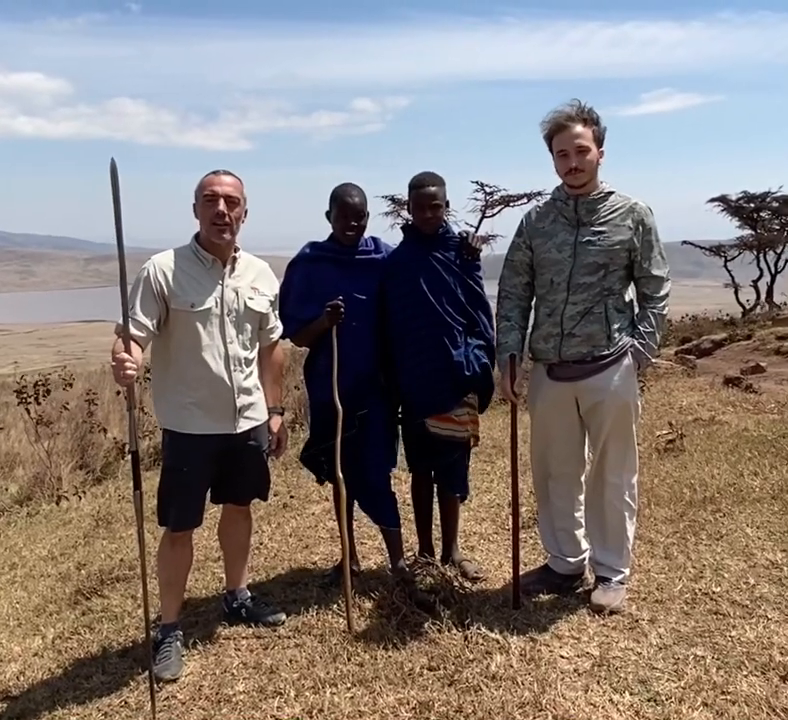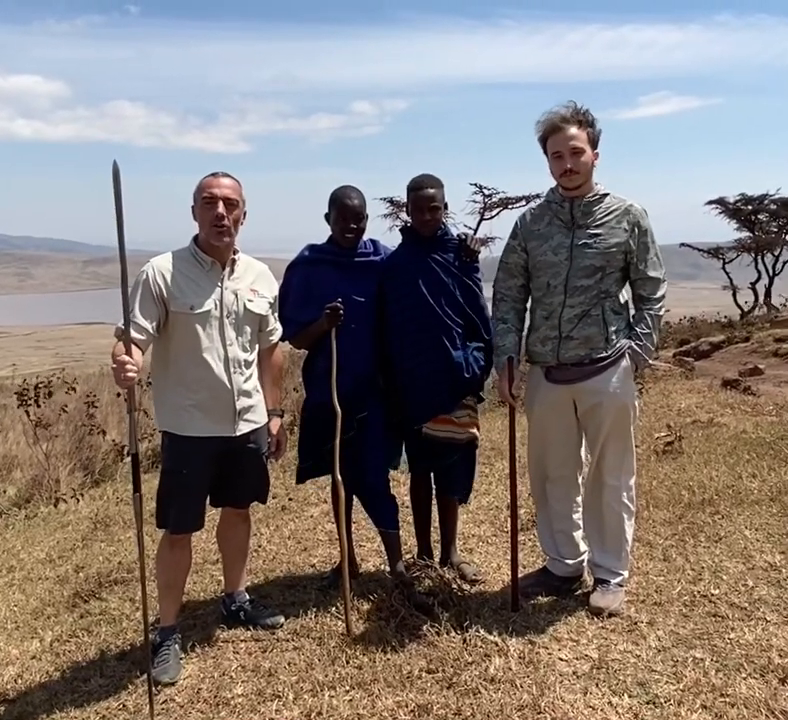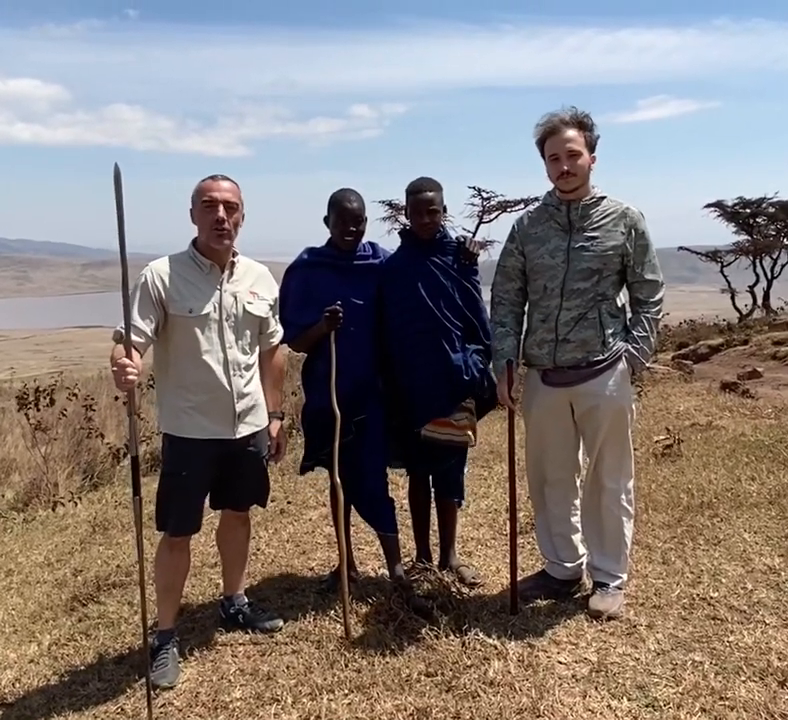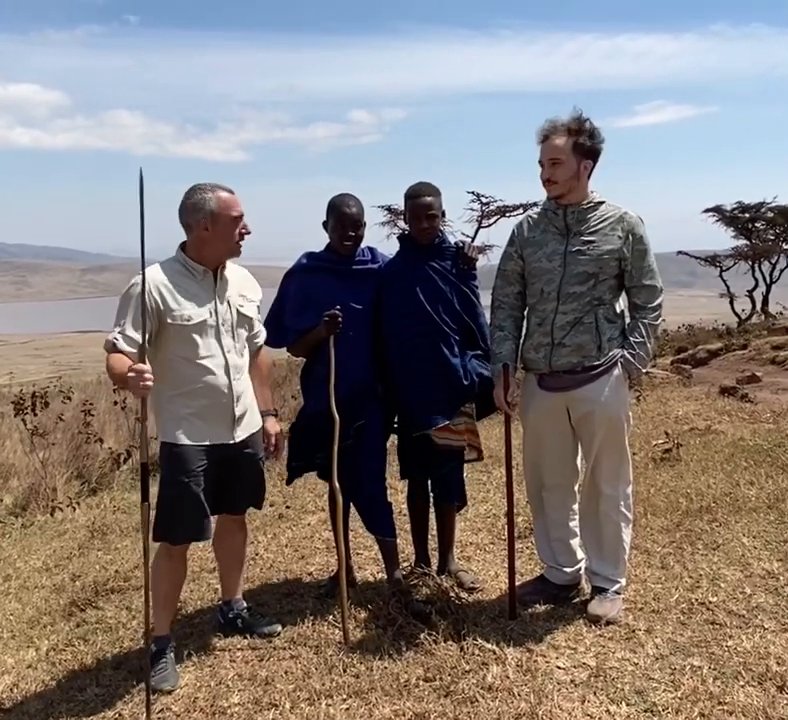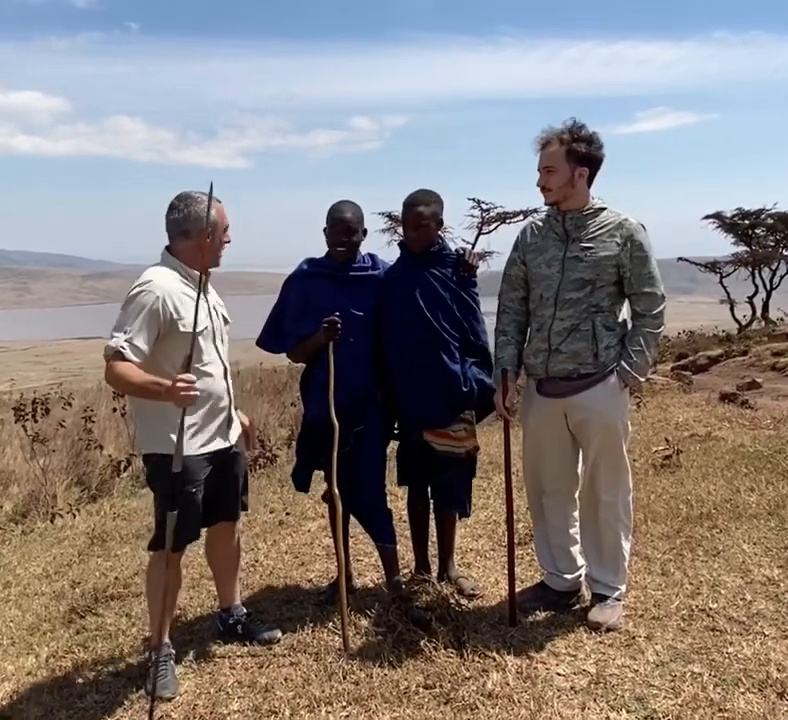
dt=0.3s
person 1, frame 1
left shoulder: (632, 215)
right shoulder: (535, 220)
left elbow: (655, 292)
right elbow: (513, 294)
left wrist: (639, 352)
right wrist: (507, 358)
left hip: (609, 370)
right hip: (548, 371)
left knee: (612, 476)
right knee: (553, 475)
left ankle: (611, 573)
right ankle: (565, 564)
person 1, frame 2
left shoulder: (627, 217)
right shoulder: (530, 223)
left elbow: (652, 293)
right elbow: (508, 296)
left wrist: (637, 354)
right wrist: (505, 361)
left hip: (607, 371)
right hip: (546, 374)
left knee: (611, 478)
right knee: (551, 478)
left ankle: (610, 574)
right ankle: (563, 565)
person 1, frame 3
left shoulder: (624, 220)
right shoulder: (526, 226)
left elbow: (649, 296)
right elbow: (506, 300)
left wrist: (634, 357)
right wrist: (504, 365)
left hip: (604, 374)
right hip: (542, 376)
left knee: (609, 481)
right knee: (549, 481)
left ankle: (609, 577)
right ankle: (563, 569)
person 1, frame 4
left shoulder: (622, 225)
right shoulder: (527, 230)
left elbow: (648, 302)
right elbow: (506, 303)
left wrist: (631, 364)
right wrist: (502, 369)
left hip: (600, 380)
right hip: (540, 381)
left knee: (607, 486)
right knee: (547, 485)
left ankle: (608, 582)
right ankle: (561, 573)
person 1, frame 5
left shoulder: (623, 232)
right shoulder: (531, 235)
left elbow: (650, 310)
right elbow: (511, 309)
left wrist: (629, 372)
right wrist: (505, 373)
left hip: (599, 387)
right hip: (541, 387)
left knee: (606, 492)
right knee: (548, 491)
left ankle: (608, 589)
right ankle: (561, 580)
person 2, frame 1
left shoulder: (260, 273)
right shoulder: (162, 270)
right elbow: (133, 336)
left wrist: (275, 411)
right wrist: (124, 362)
left hip: (248, 420)
right hip: (190, 425)
left knee: (239, 508)
right knee: (179, 528)
left ankle: (237, 597)
right ankle: (169, 630)
person 2, frame 2
left shoulder: (259, 275)
right shoulder: (161, 273)
right elbow: (131, 339)
left wrist: (273, 412)
right wrist: (125, 364)
left hip: (247, 423)
right hip: (188, 427)
left knee: (238, 510)
right knee: (178, 529)
left ankle: (235, 599)
right ankle: (167, 633)
person 2, frame 3
left shoulder: (260, 277)
right shoulder: (161, 276)
right elbow: (128, 341)
left wrist: (275, 415)
right wrist: (123, 366)
left hip: (248, 426)
right hip: (189, 430)
left knee: (237, 513)
right knee: (177, 533)
left ankle: (234, 603)
right ankle: (165, 636)
person 2, frame 4
left shoulder: (243, 281)
right shoulder: (154, 284)
right elbow: (117, 351)
left wrist: (268, 413)
right wrist: (128, 375)
left hip: (242, 430)
right hip: (187, 437)
left knee: (234, 518)
right knee: (176, 540)
left ankle: (232, 608)
right ankle: (160, 642)
person 2, frame 5
left shoulder: (203, 286)
right shoulder: (155, 289)
right elbow: (116, 367)
left wrist: (237, 414)
right wrist: (165, 389)
left hip: (222, 435)
right hip: (177, 446)
left knee: (225, 525)
right knee: (170, 545)
left ankle: (232, 614)
right ankle: (159, 648)
person 3, frame 1
left shoulder: (461, 252)
right shoulder: (398, 260)
left elbow: (479, 311)
right elbow: (391, 325)
left wrist: (479, 361)
right wrist: (395, 382)
left hip: (457, 377)
right hip: (416, 381)
left knee: (453, 468)
right knee: (422, 467)
left ankle: (452, 549)
right ankle: (425, 550)
person 3, frame 2
left shoulder: (459, 254)
right shoulder: (395, 262)
left elbow: (477, 314)
right elbow: (389, 327)
left wrist: (478, 362)
right wrist: (392, 384)
left hip: (455, 380)
right hip: (414, 384)
left knee: (453, 469)
right knee: (421, 469)
left ankle: (450, 551)
right ankle: (424, 552)
person 3, frame 3
left shoulder: (459, 258)
right shoulder: (394, 265)
left elbow: (477, 317)
right elbow: (388, 330)
left wrist: (476, 368)
right wrist: (392, 387)
left hip: (454, 383)
right hip: (413, 387)
left knee: (449, 473)
right knee: (419, 472)
left ankle: (449, 554)
right ankle: (423, 555)
person 3, frame 4
left shoulder: (457, 262)
right shoulder: (394, 270)
left elbow: (475, 321)
right elbow: (387, 333)
left wrist: (476, 373)
right wrist: (390, 390)
left hip: (453, 388)
right hip: (413, 391)
left knee: (449, 477)
right knee: (418, 477)
left ankle: (447, 559)
right ankle: (421, 560)
person 3, frame 5
left shoulder: (457, 270)
right shoulder: (394, 276)
left elbow: (474, 331)
right elbow: (388, 340)
left wrist: (475, 381)
right wrist: (390, 396)
left hip: (452, 395)
right hip: (413, 398)
left knee: (450, 484)
right knee: (418, 484)
left ankle: (448, 565)
right ankle: (421, 566)
person 4, frame 1
left shoulder: (386, 258)
right shoulder: (308, 263)
right elbow: (296, 336)
right wrist: (323, 322)
left hip: (375, 385)
right hip: (329, 386)
left knee: (374, 473)
right knee: (340, 472)
left ankle: (398, 559)
right ankle: (349, 555)
person 4, frame 2
left shoulder: (384, 260)
right shoulder: (307, 266)
right elbow: (295, 339)
right wrist: (322, 324)
left hip: (374, 388)
right hip: (328, 388)
left knee: (373, 476)
right knee: (341, 474)
left ankle: (396, 562)
right ankle: (347, 558)
person 4, frame 3
left shoulder: (382, 263)
right shoulder: (305, 269)
right elbow: (295, 342)
right wrist: (321, 326)
left hip: (372, 391)
right hip: (327, 392)
left knee: (371, 480)
right knee: (340, 477)
left ankle: (395, 565)
right ankle: (346, 562)
person 4, frame 4
left shoulder: (381, 268)
right shoulder: (305, 273)
right elbow: (294, 347)
right wrist: (320, 331)
left hip: (371, 395)
right hip: (325, 396)
left knee: (370, 484)
right knee: (338, 482)
left ankle: (394, 569)
right ankle: (345, 567)
person 4, frame 5
left shoulder: (381, 275)
right shoulder: (304, 280)
right elbow: (294, 353)
right wrist: (319, 337)
left hip: (370, 402)
right hip: (325, 403)
left knee: (369, 490)
right knee: (338, 489)
left ankle: (393, 575)
right ankle: (344, 574)
